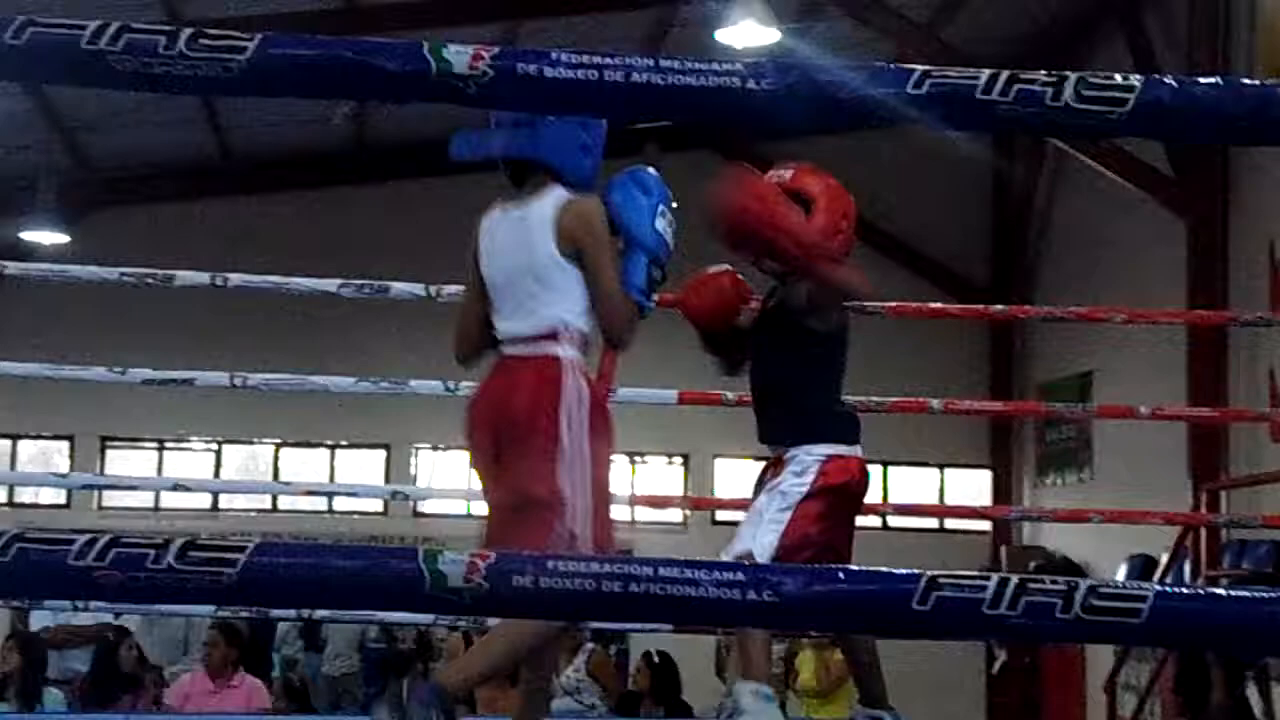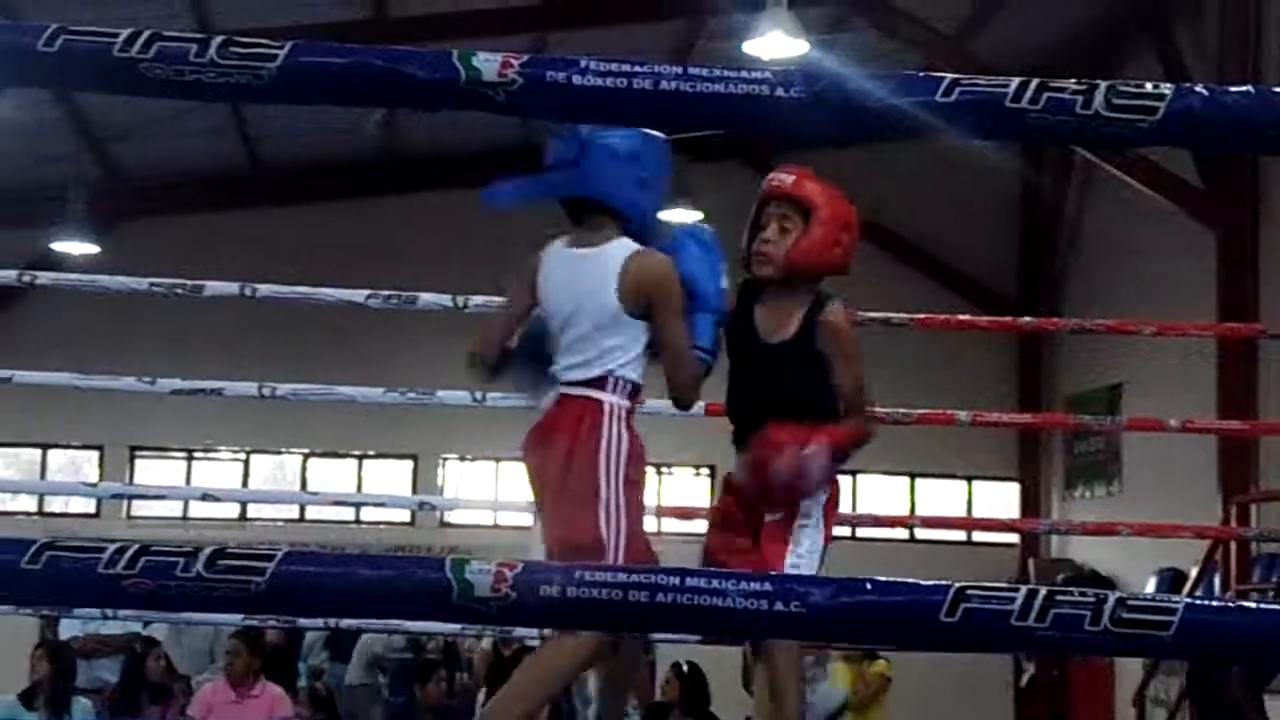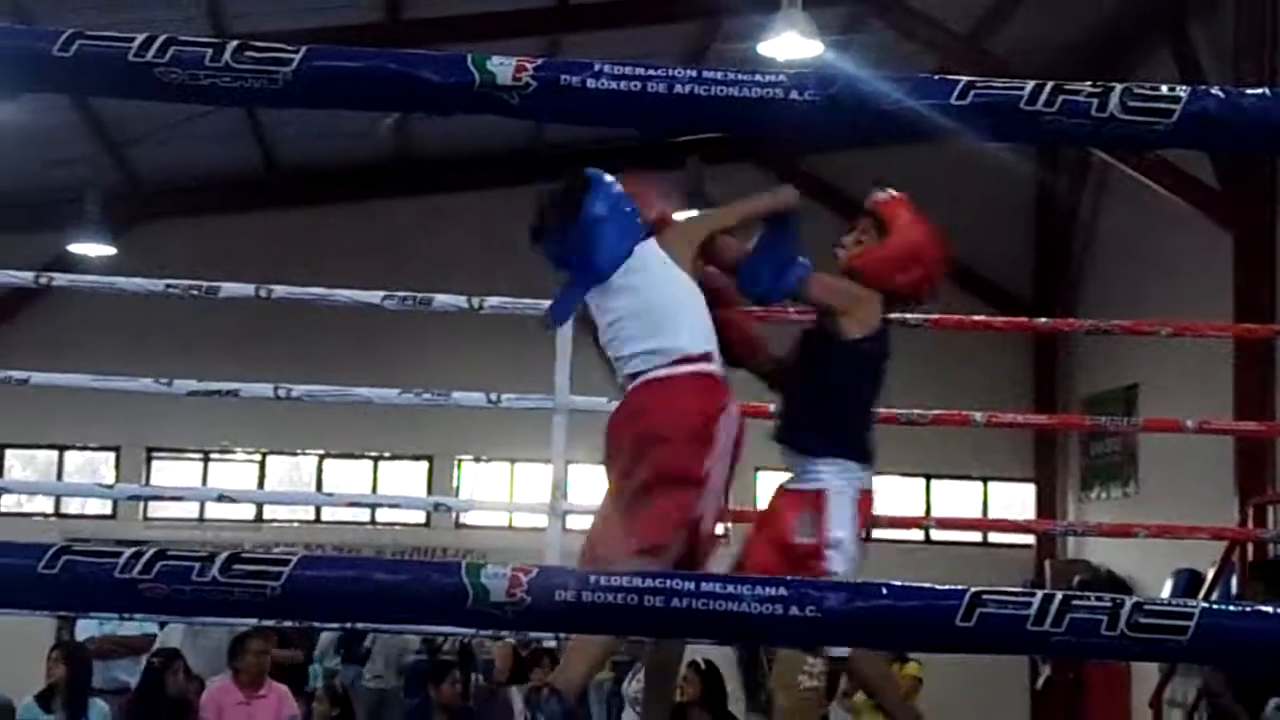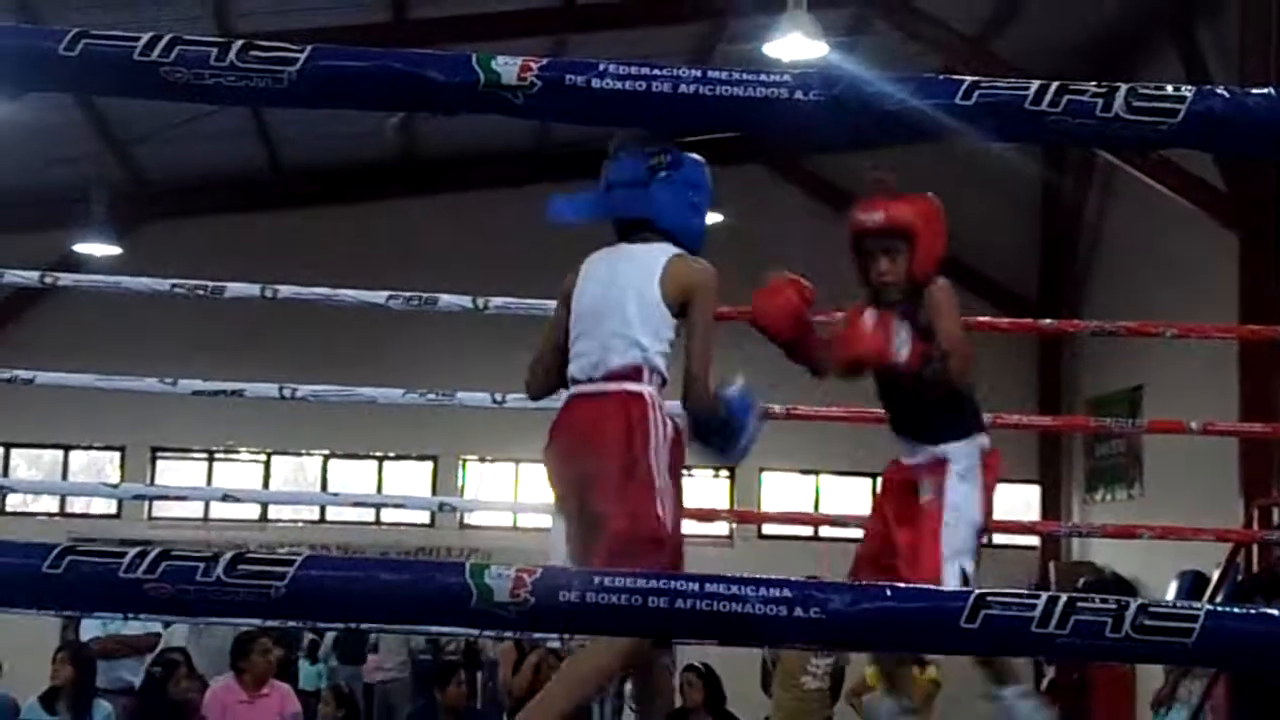
dt=0.4s
person 1, frame 1
left shoulder: (489, 226)
right shoulder: (581, 212)
left elbow: (467, 347)
right elbow: (619, 331)
right wrist: (642, 260)
left hip: (500, 396)
right hip: (557, 393)
person 1, frame 2
left shoulder: (547, 261)
right shoulder: (653, 267)
left elbow: (484, 353)
right elbow: (685, 392)
left wrist: (521, 356)
right wrist: (704, 318)
left hip: (561, 436)
right hip: (596, 436)
right knee: (593, 620)
person 1, frame 3
left shoulder: (592, 303)
right shoulder: (667, 247)
right elbow: (779, 201)
left hip: (636, 419)
right hip: (699, 409)
left knee: (672, 578)
right knee: (644, 565)
person 1, frame 4
left shoulder: (588, 267)
right shoulder: (691, 272)
left elbow: (538, 382)
right elbow: (700, 393)
right wrist: (723, 425)
left hip: (575, 430)
right hip: (634, 427)
person 2, frame 1
left shoulder: (814, 295)
right shoulder: (773, 302)
left elbow: (854, 286)
right elbow: (733, 360)
left wrist: (786, 237)
right wrist: (718, 323)
left hip: (815, 462)
right hip: (819, 462)
left knee: (745, 569)
person 2, frame 2
left shoulder: (831, 322)
right shoulder: (737, 299)
left elbow: (859, 421)
left wrist: (819, 450)
left hip: (803, 485)
right hip: (745, 475)
person 2, frame 3
left shoulder: (856, 298)
right shoulder: (835, 314)
left elbow: (772, 276)
right elbow: (777, 371)
left wrist: (700, 239)
left hip: (835, 483)
right hip: (807, 482)
person 2, frame 4
left shoulder: (936, 294)
right shoulder: (873, 308)
left elbow: (961, 376)
right elbow: (825, 362)
left wrist: (907, 354)
right wrist: (793, 331)
left hip: (956, 458)
right hip: (911, 460)
left knee: (946, 587)
right knee: (876, 582)
